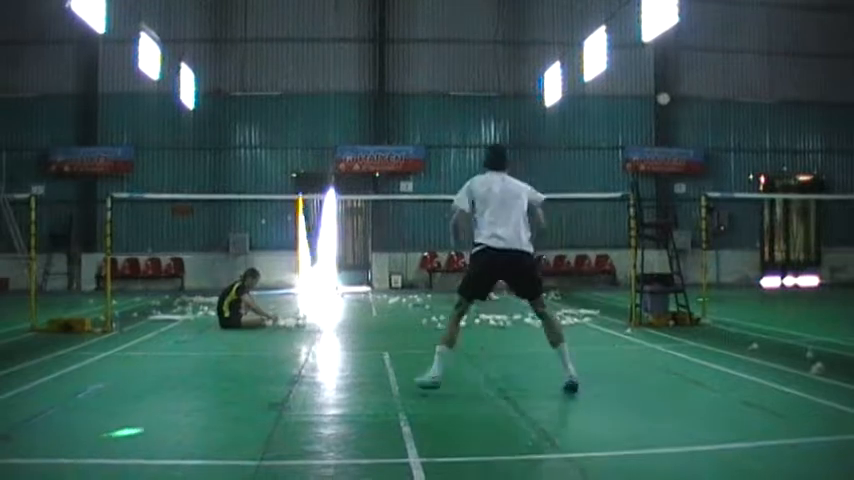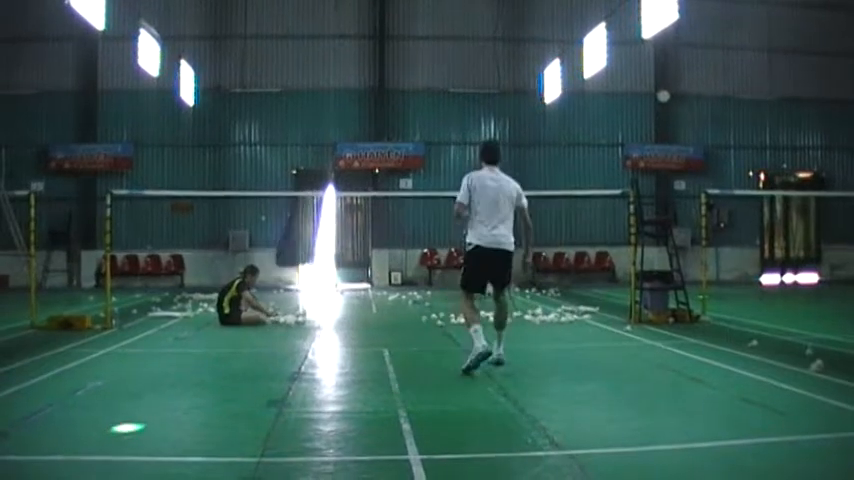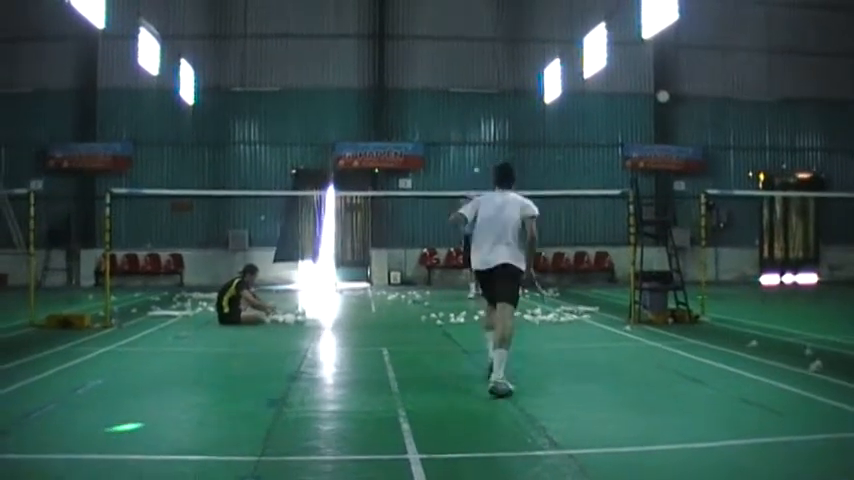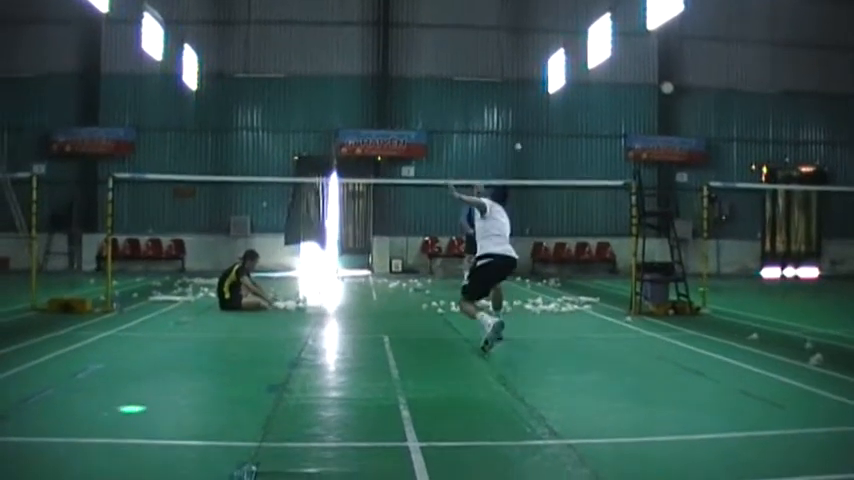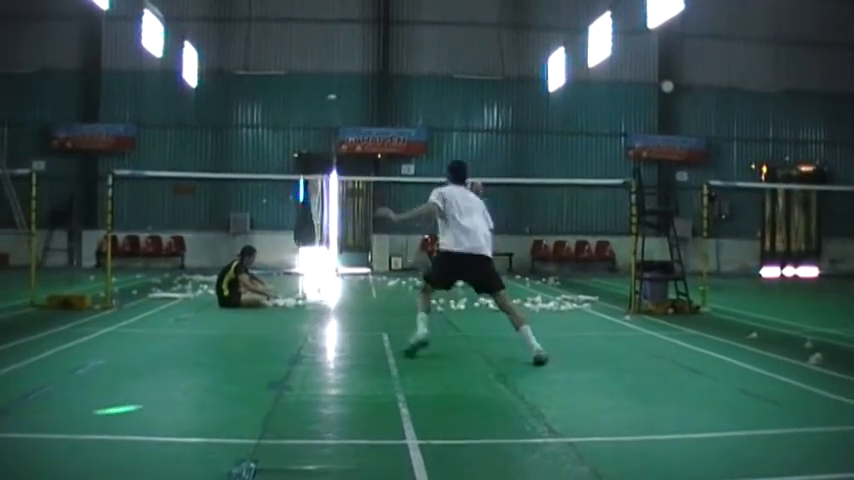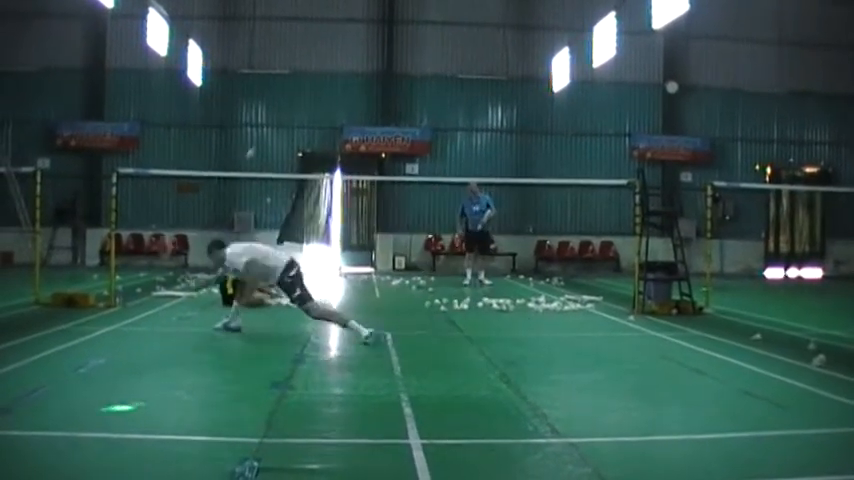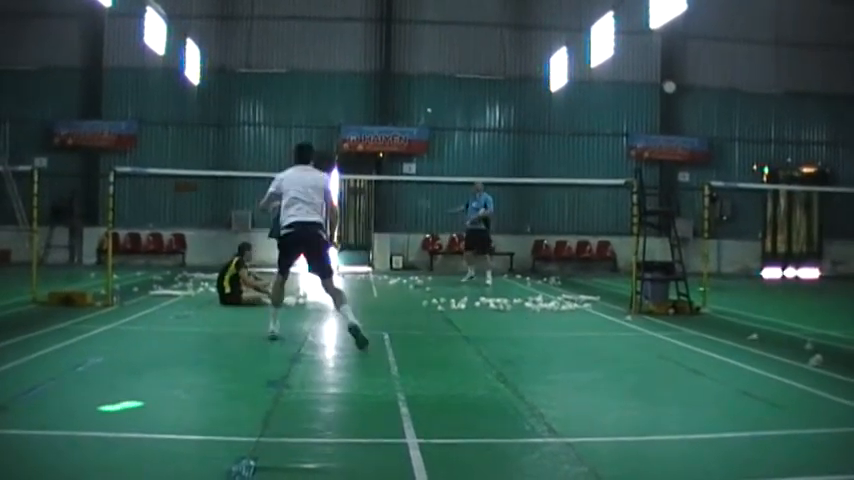
dt=0.7s
person 1, frame 1
left shoulder: (474, 185)
right shoulder: (521, 188)
left elbow: (458, 220)
right elbow: (541, 223)
left wrist: (457, 242)
left hip: (487, 251)
right hip: (520, 253)
left knee: (459, 310)
right knee: (541, 309)
left ankle: (436, 372)
right ankle: (569, 372)
person 1, frame 2
left shoulder: (472, 178)
right shoulder: (513, 185)
left elbow: (459, 211)
right elbow: (527, 223)
left wrist: (466, 218)
right wrist: (526, 251)
left hip: (479, 246)
right hip: (505, 248)
left knee: (468, 298)
right knee: (500, 296)
left ankle: (480, 344)
right ankle: (499, 350)
person 1, frame 3
left shoulder: (481, 201)
right shoulder: (525, 204)
left elbow: (455, 220)
right elbow: (531, 234)
left wrist: (465, 206)
right wrist: (529, 263)
left hip: (482, 263)
right hip: (509, 263)
left knee: (492, 305)
right knee: (504, 313)
left ankle: (494, 356)
right ankle: (498, 378)
person 1, frame 4
left shoulder: (486, 204)
right shoulder: (503, 215)
left elbow: (479, 205)
left wrist: (458, 195)
left hip: (490, 258)
right hip: (509, 258)
left knee: (465, 303)
right knee: (494, 286)
left ankle: (492, 323)
right ankle: (495, 327)
person 1, frame 5
left shoulder: (442, 192)
right shoulder: (477, 201)
left elbow: (429, 208)
right elbow: (490, 232)
left wrist: (396, 217)
left hip: (452, 252)
right hip: (480, 254)
left knee: (425, 291)
right knee: (503, 301)
left ankle: (421, 332)
right ankle: (535, 349)
person 1, frame 6
left shoulder: (232, 255)
right shoulder: (231, 254)
left hip: (286, 272)
right hip: (281, 269)
left knee: (313, 310)
right knee: (246, 282)
left ankle: (362, 331)
right ankle: (232, 320)
person 1, frame 7
left shoulder: (282, 177)
right shoulder: (323, 178)
left elbow: (263, 206)
right elbow: (332, 210)
left hip: (290, 230)
right hip: (315, 230)
left knee: (281, 277)
right knee: (328, 283)
left ankle: (274, 326)
right ankle: (350, 322)
